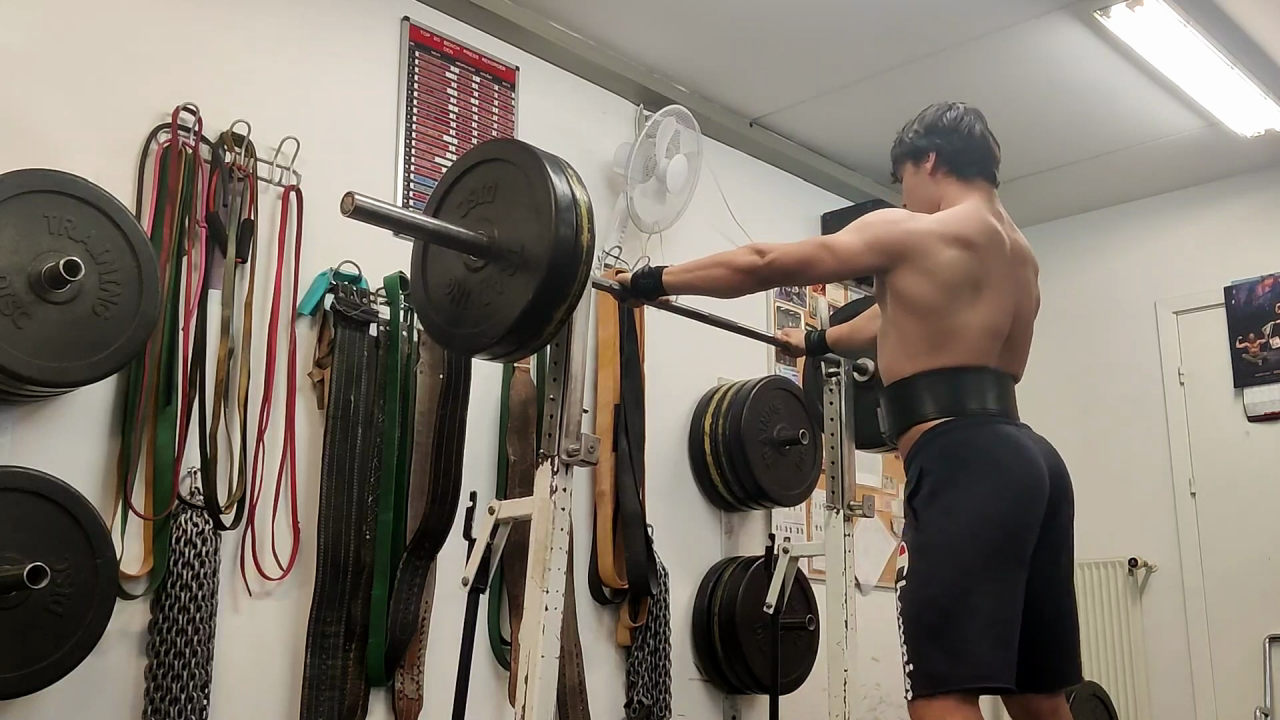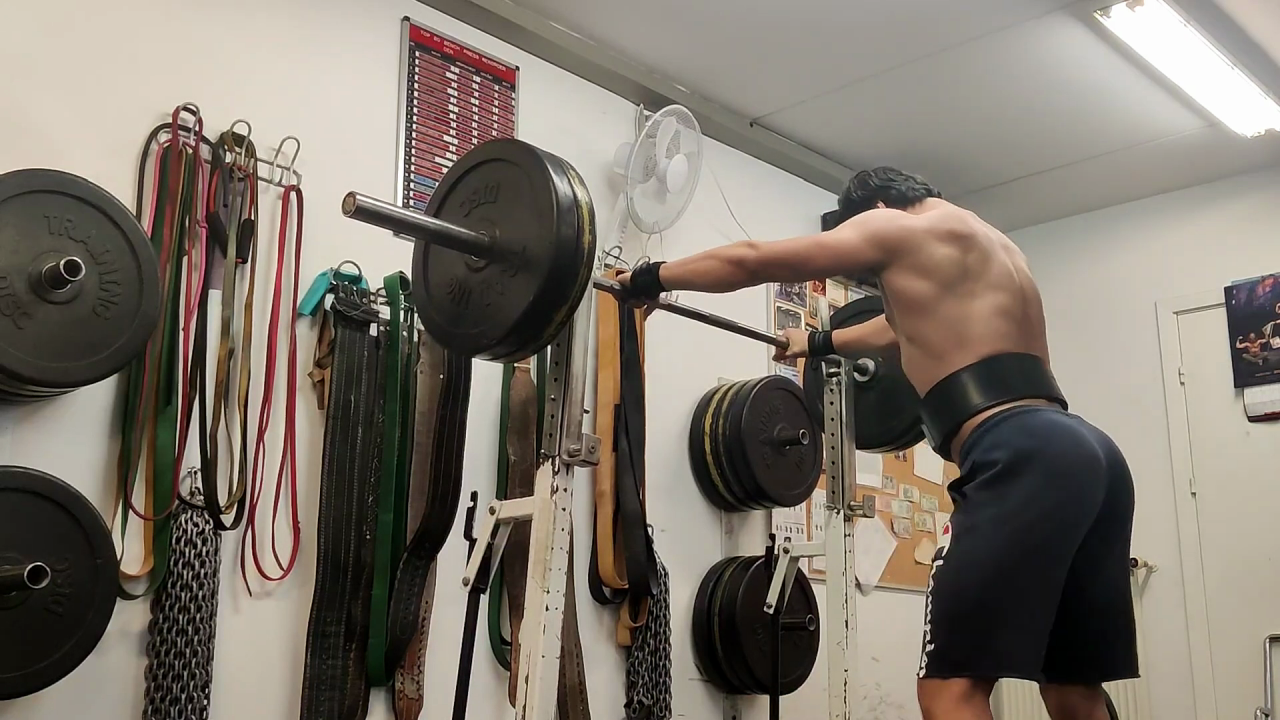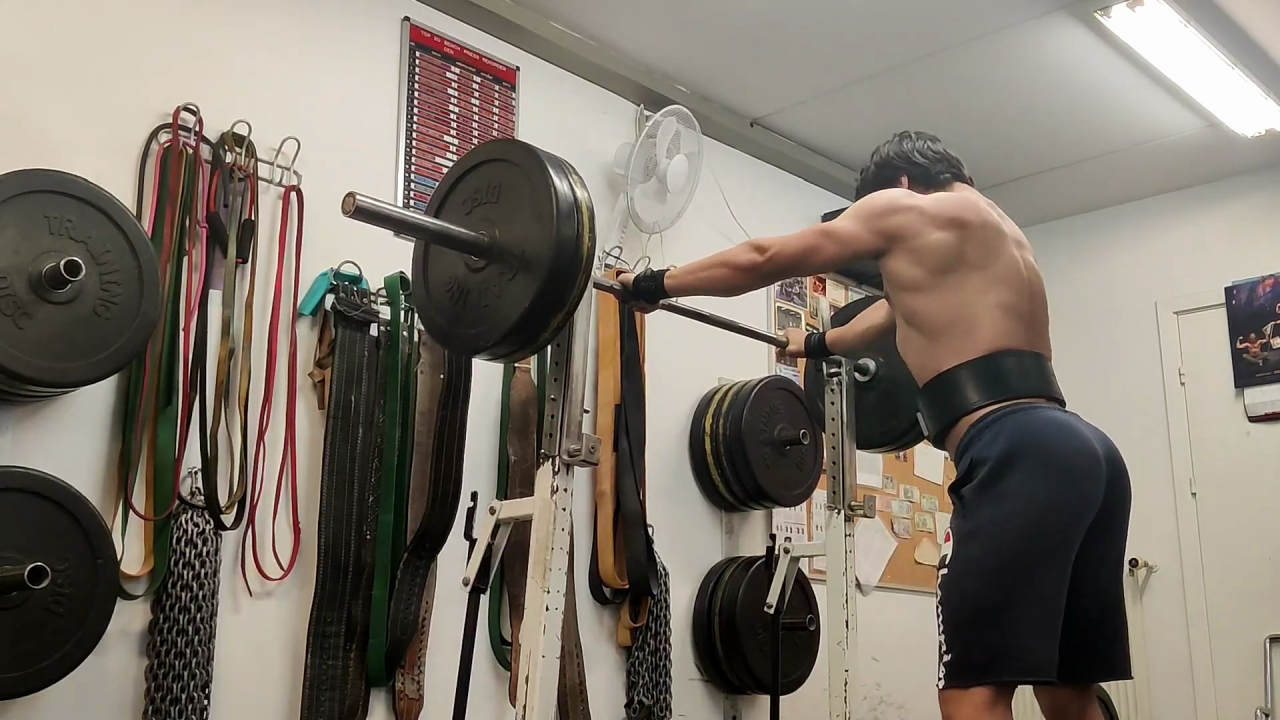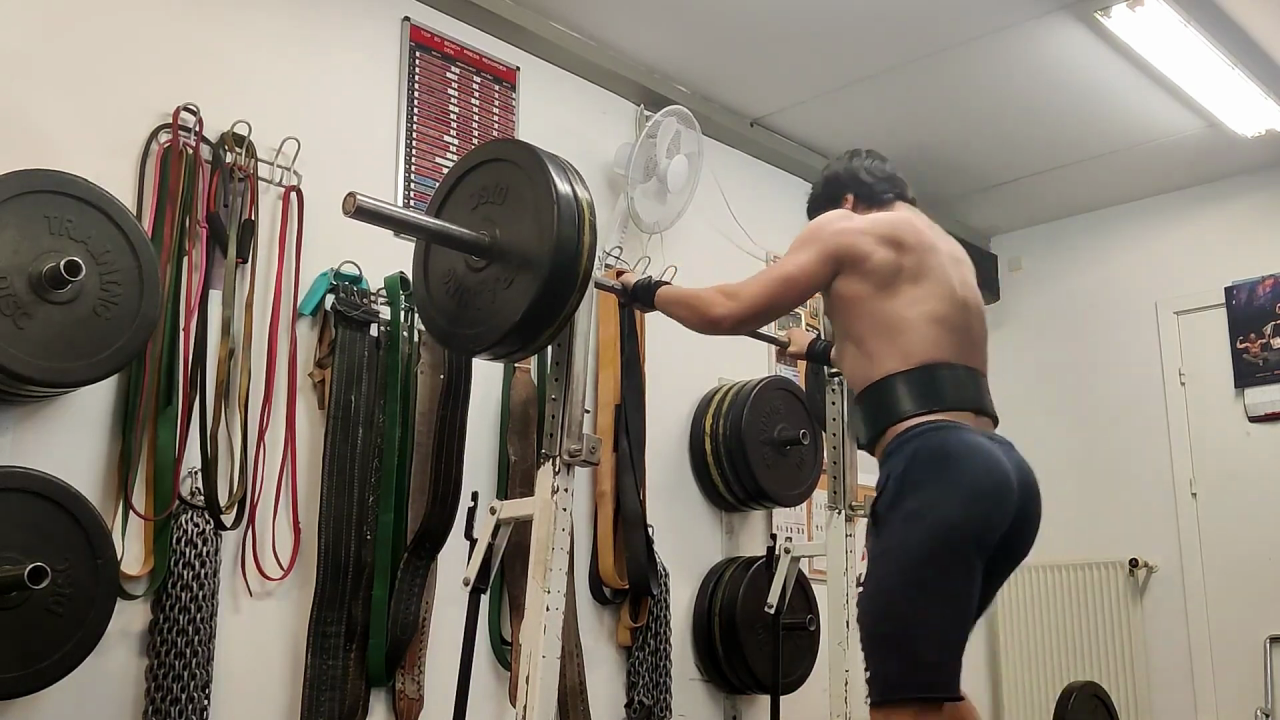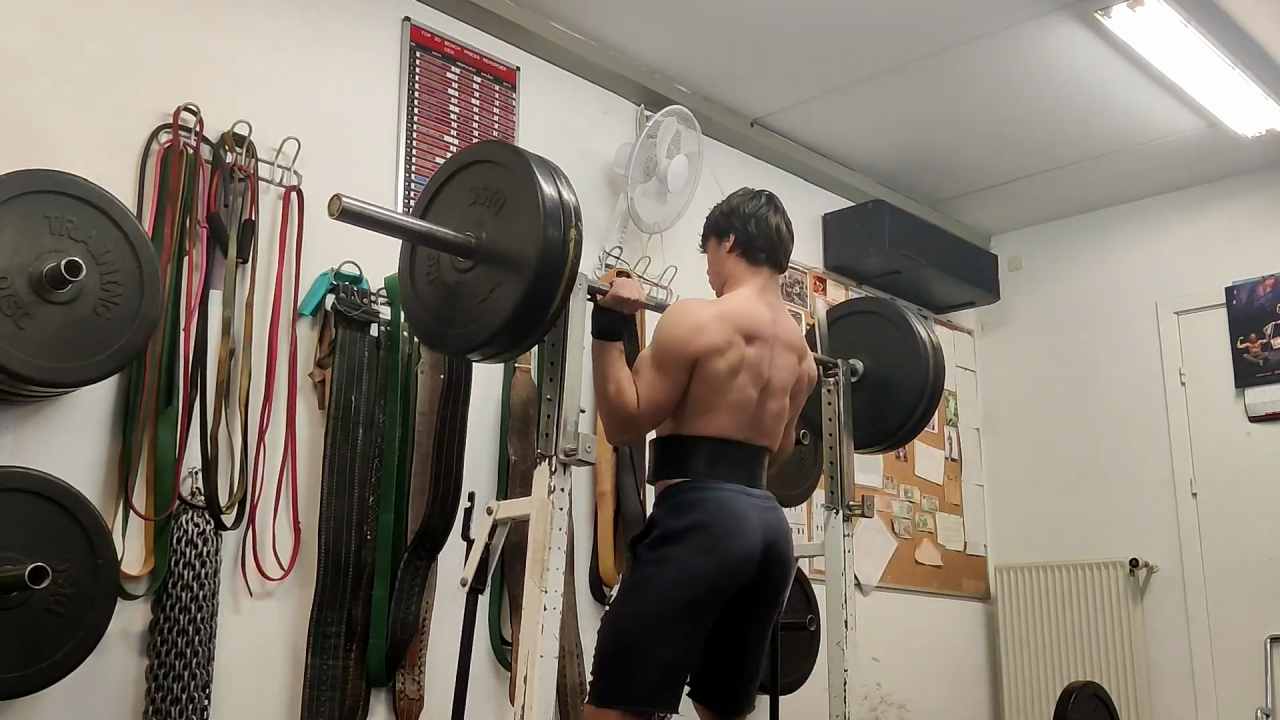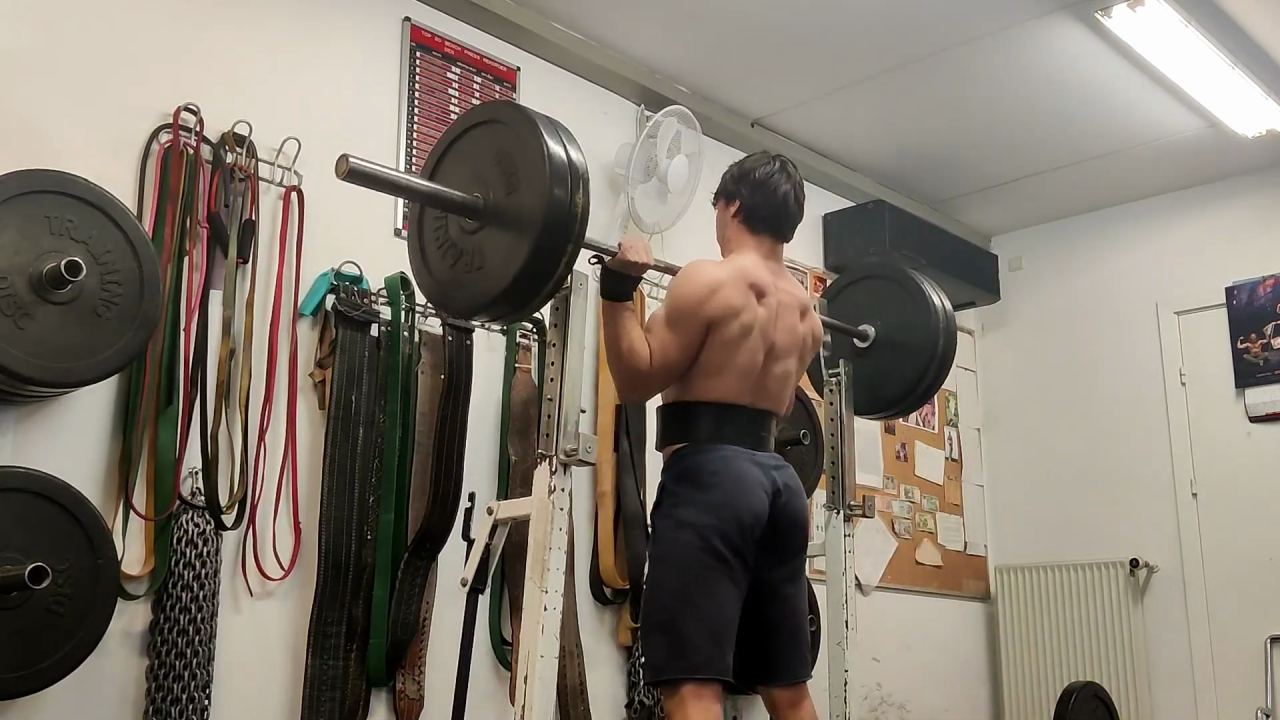
dt=0.7s
person 1, frame 1
left shoulder: (914, 233)
right shoulder: (1018, 254)
left elbow: (764, 265)
left wrist: (652, 281)
right wrist: (819, 341)
left hip: (964, 469)
right hip: (1026, 464)
person 1, frame 2
left shoulder: (896, 226)
right shoulder: (990, 245)
left elbow: (753, 259)
left wrist: (651, 278)
right wrist: (822, 342)
left hip: (1025, 459)
right hip: (1086, 455)
person 1, frame 3
left shoulder: (906, 209)
right shoulder: (1000, 232)
left elbow: (762, 259)
left wrist: (656, 284)
right wrist: (821, 343)
left hip: (1020, 459)
right hip: (1083, 455)
person 1, frame 4
left shoulder: (848, 229)
right shoulder: (949, 253)
left elbow: (728, 309)
left wrist: (652, 290)
right wrist: (825, 347)
left hip: (934, 469)
right hip: (1002, 471)
person 1, frame 5
left shoulder: (696, 319)
right shoulder: (800, 346)
left elbow: (623, 422)
left wrist: (608, 326)
left hip: (700, 522)
right hip: (766, 524)
person 1, frame 6
left shoulder: (709, 279)
right shoulder: (805, 308)
left elbow: (636, 378)
left wrist: (617, 288)
left hip: (710, 479)
right hip: (777, 483)
